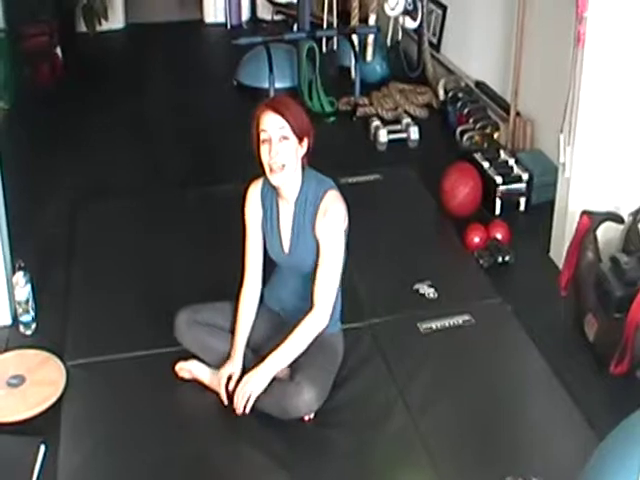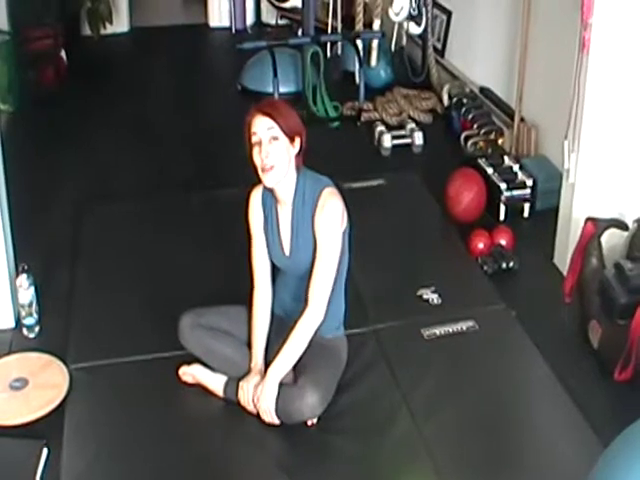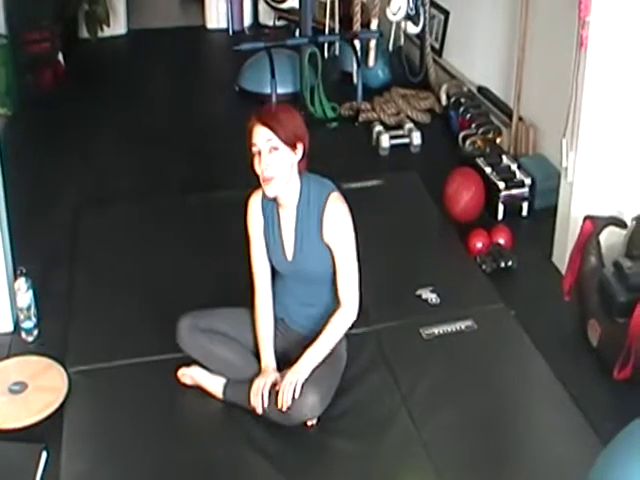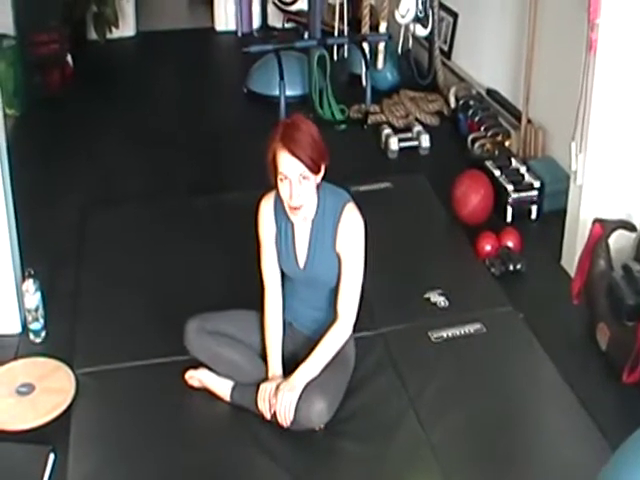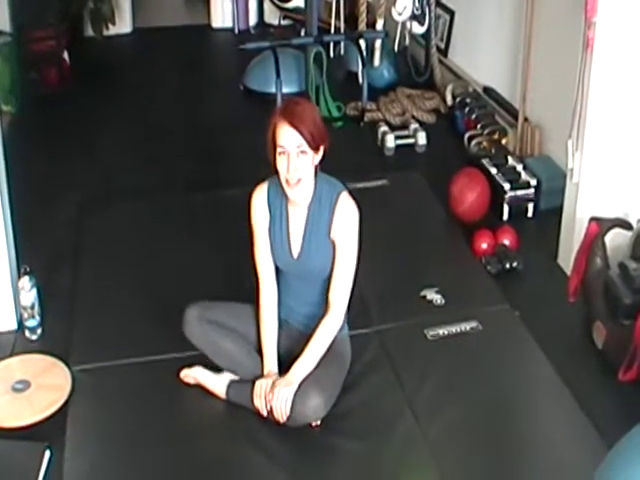
dt=0.7s
person 1, frame 1
left shoulder: (328, 204)
right shoulder: (257, 193)
left elbow: (321, 311)
right elbow: (250, 281)
left wrist: (263, 373)
right wrist: (235, 355)
left hip: (315, 332)
right hip: (271, 314)
left knee: (305, 399)
right knee: (186, 323)
right ankle: (283, 377)
person 1, frame 2
left shoulder: (326, 203)
right shoulder: (259, 199)
left elbow: (316, 308)
right elbow: (262, 288)
left wrist: (270, 378)
right wrist: (257, 368)
left hip: (321, 335)
right hip: (278, 319)
left knee: (307, 403)
right knee: (190, 325)
left ankle: (220, 382)
right ankle: (288, 378)
person 1, frame 3
left shoulder: (330, 206)
right shoulder: (258, 204)
left elbow: (349, 306)
right elbow: (262, 291)
left wrist: (304, 366)
right wrist: (268, 366)
left hip: (321, 337)
right hip: (275, 323)
left knee: (307, 404)
right knee: (188, 329)
left ankle: (219, 385)
right ankle: (280, 381)
person 1, frame 4
left shoulder: (346, 218)
right shoulder: (269, 208)
left elbow: (345, 320)
right elbow: (272, 292)
left wrist: (296, 381)
right wrist: (275, 373)
left hip: (328, 339)
right hip: (284, 324)
left knee: (313, 411)
right knee: (196, 332)
left ankle: (226, 386)
right ankle: (284, 387)
person 1, frame 5
left shoulder: (341, 207)
right shoulder: (262, 198)
left elbow: (337, 309)
right elbow: (267, 286)
left wrist: (292, 378)
right wrist: (270, 370)
left hip: (324, 336)
right hip: (279, 322)
left knee: (308, 406)
right knee: (195, 319)
left ankle: (225, 383)
right ankle: (270, 379)
